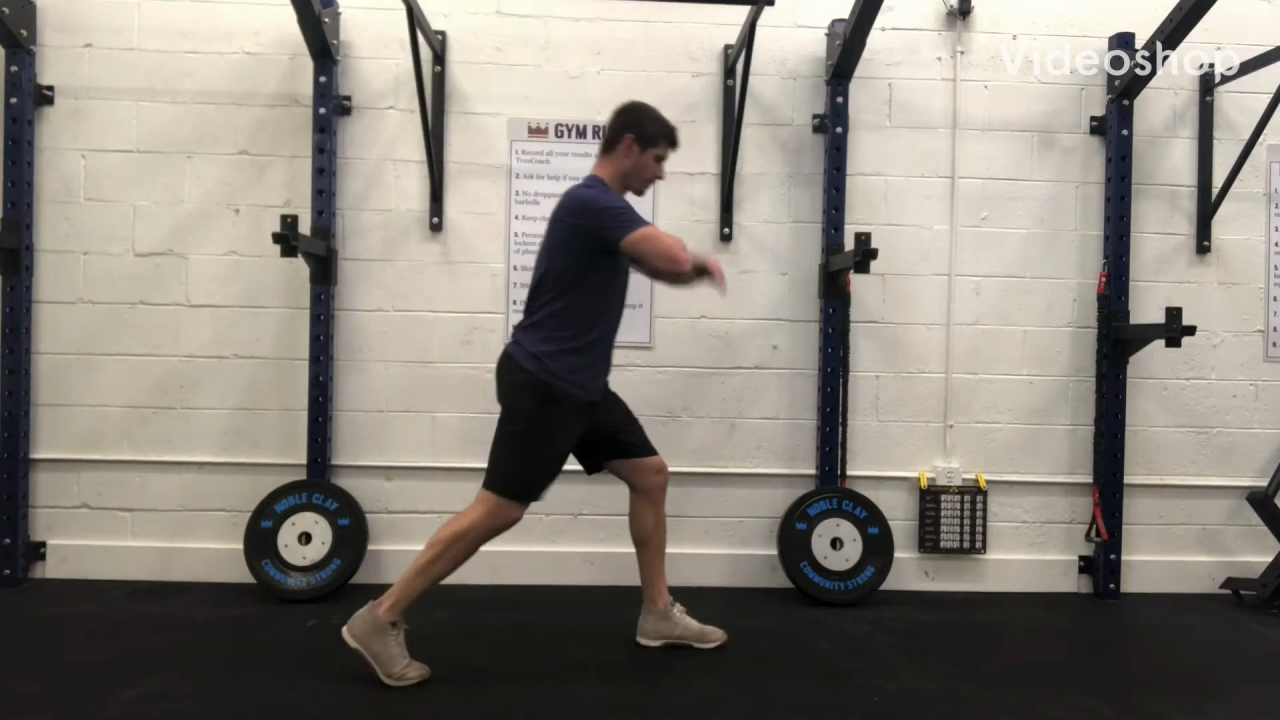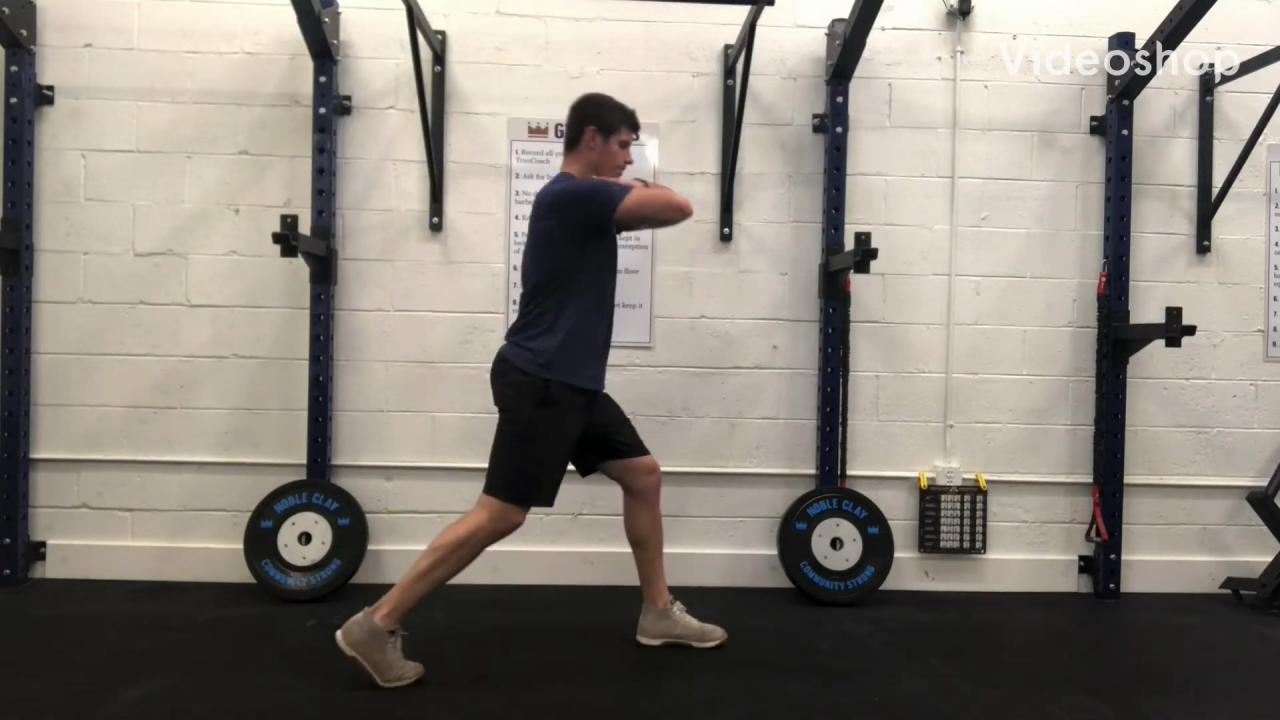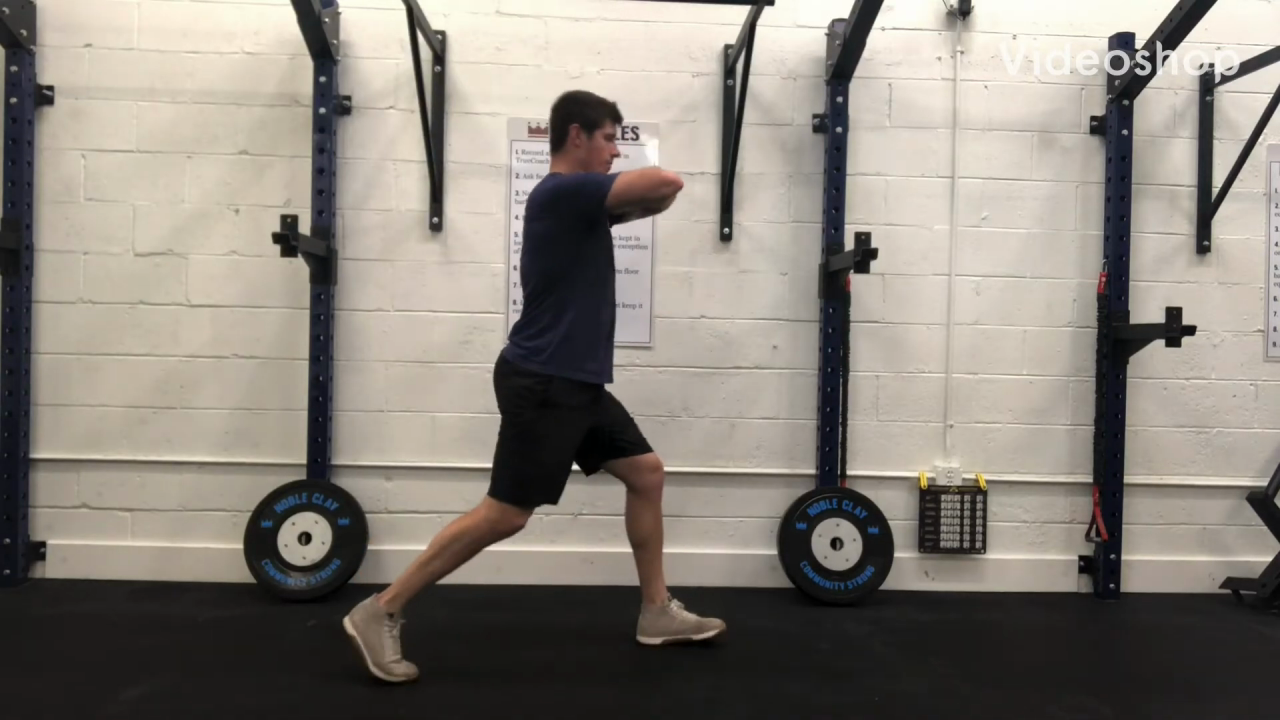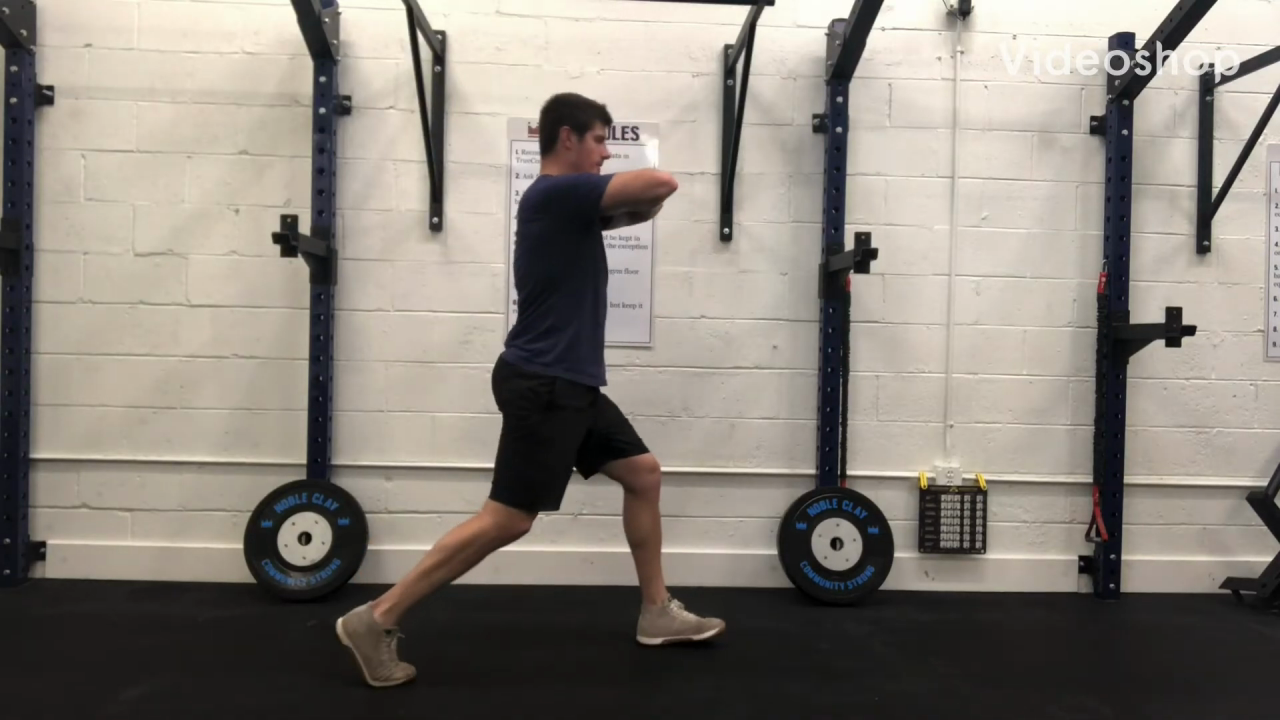
dt=0.3s
person 1, frame 1
left shoulder: (607, 206)
right shoulder: (594, 203)
left elbow: (660, 263)
right elbow: (669, 259)
left wrist: (695, 266)
right wrist: (696, 263)
left hip: (580, 381)
right hip: (541, 380)
left knee: (650, 475)
right knee: (500, 508)
left ankle: (658, 613)
right ankle: (380, 620)
person 1, frame 2
left shoulder: (589, 201)
right shoulder: (572, 195)
left elbow: (664, 210)
right elbow: (677, 207)
left wrist: (631, 190)
right wrist: (631, 189)
left hip: (575, 382)
right hip: (538, 382)
left knee: (643, 476)
right knee: (501, 513)
left ankle: (660, 613)
right ankle: (376, 626)
person 1, frame 3
left shoulder: (581, 199)
right shoulder: (562, 192)
left elbow: (656, 197)
right elbow: (667, 182)
left wrist: (641, 194)
right wrist: (638, 184)
left hip: (577, 381)
right hip: (542, 381)
left knee: (647, 474)
right knee: (505, 513)
left ankle: (656, 611)
right ankle: (380, 612)
person 1, frame 4
left shoulder: (573, 202)
right shoulder: (556, 193)
left elbow: (641, 204)
right elbow: (661, 183)
left wrist: (638, 205)
right wrist: (642, 199)
left hip: (571, 381)
right hip: (540, 383)
left knee: (643, 473)
right knee: (506, 518)
left ankle: (658, 612)
right ankle: (376, 621)
